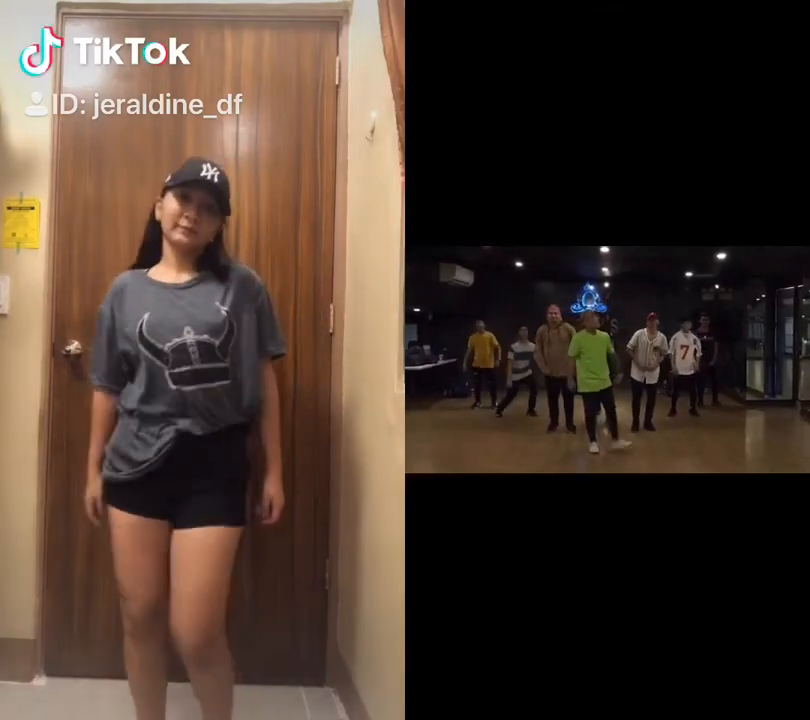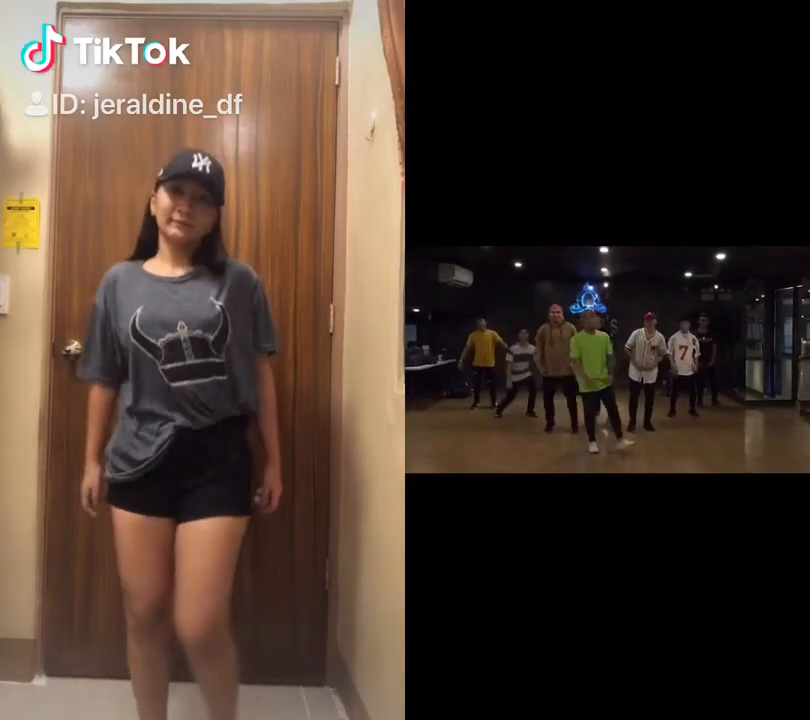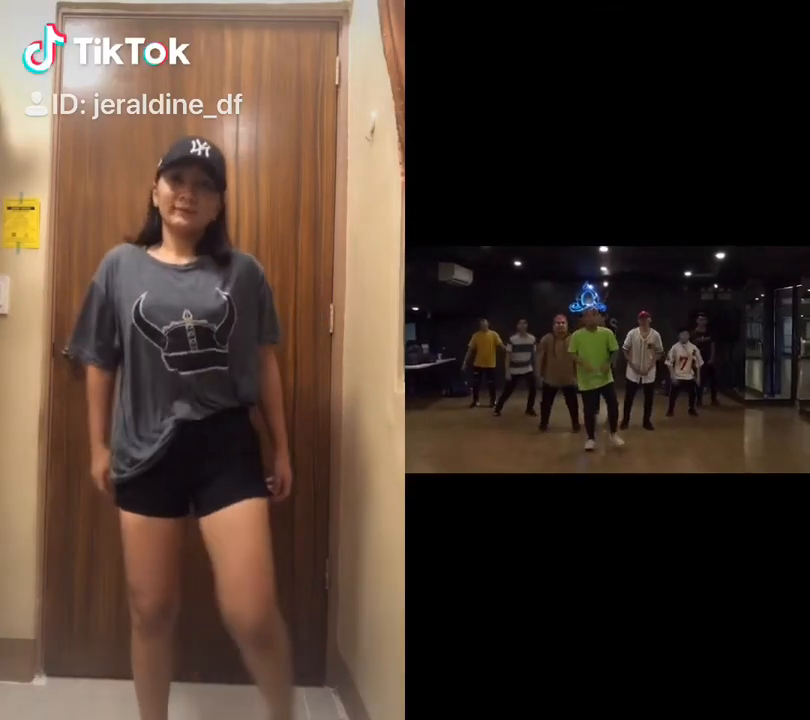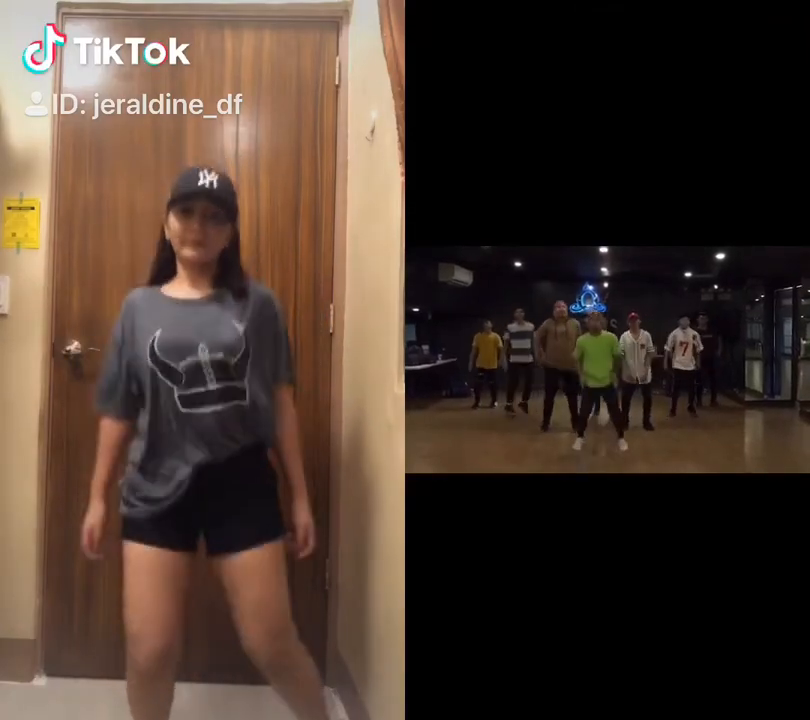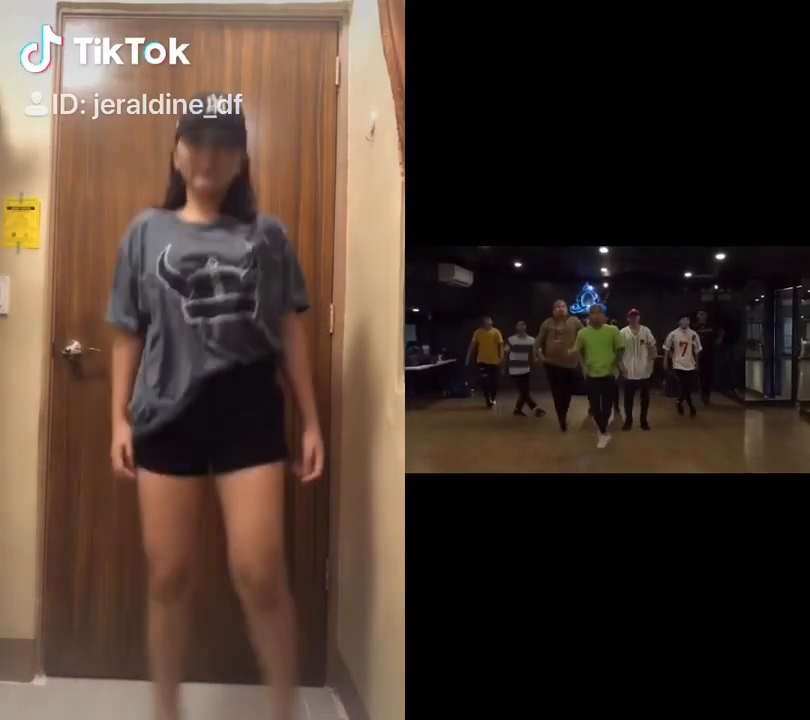
dt=0.2s
person 1, frame 1
left shoulder: (241, 286)
right shoulder: (126, 290)
left elbow: (264, 382)
right elbow: (108, 388)
left wrist: (274, 470)
right wrist: (94, 469)
left hip: (215, 467)
right hip: (138, 466)
left knee: (195, 631)
right knee: (140, 616)
person 1, frame 2
left shoulder: (238, 282)
right shoulder: (120, 282)
left elbow: (260, 374)
right elbow: (104, 379)
left wrist: (274, 460)
right wrist: (92, 460)
left hip: (217, 460)
right hip: (140, 461)
left knee: (200, 625)
right knee: (144, 614)
person 1, frame 3
left shoulder: (242, 272)
right shoulder: (120, 266)
left elbow: (265, 363)
right elbow: (100, 362)
left wrist: (281, 448)
right wrist: (99, 444)
left hip: (226, 447)
right hip: (146, 453)
left knee: (251, 614)
right knee: (151, 611)
person 1, frame 4
left shoulder: (256, 305)
right shoulder: (139, 307)
left elbow: (281, 404)
right elbow: (118, 411)
left wrist: (300, 495)
right wrist: (96, 499)
left hip: (241, 485)
right hip: (157, 491)
left knee: (272, 646)
right knee: (148, 653)
person 1, frame 5
left shoulder: (266, 235)
right shoulder: (147, 230)
left elbow: (291, 330)
right elbow: (128, 331)
left wrist: (311, 421)
right wrist: (119, 417)
left hip: (248, 409)
right hip: (167, 414)
left knee: (259, 579)
right knee: (168, 577)
